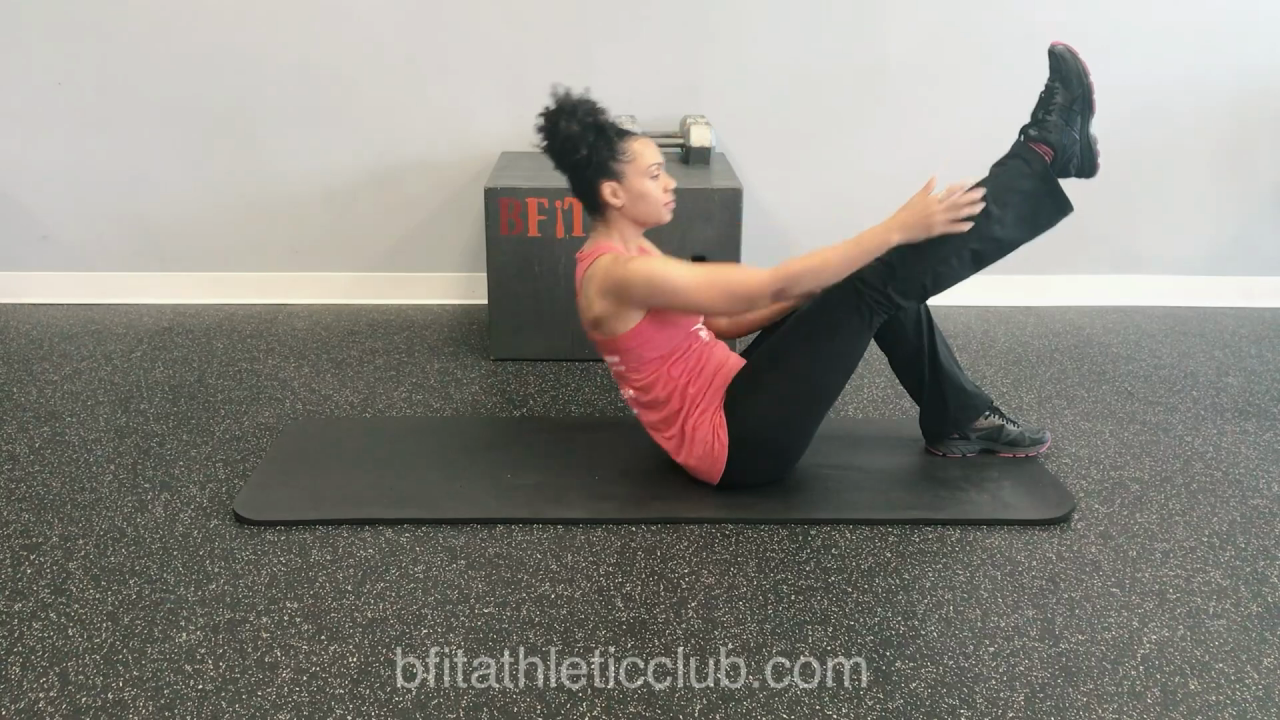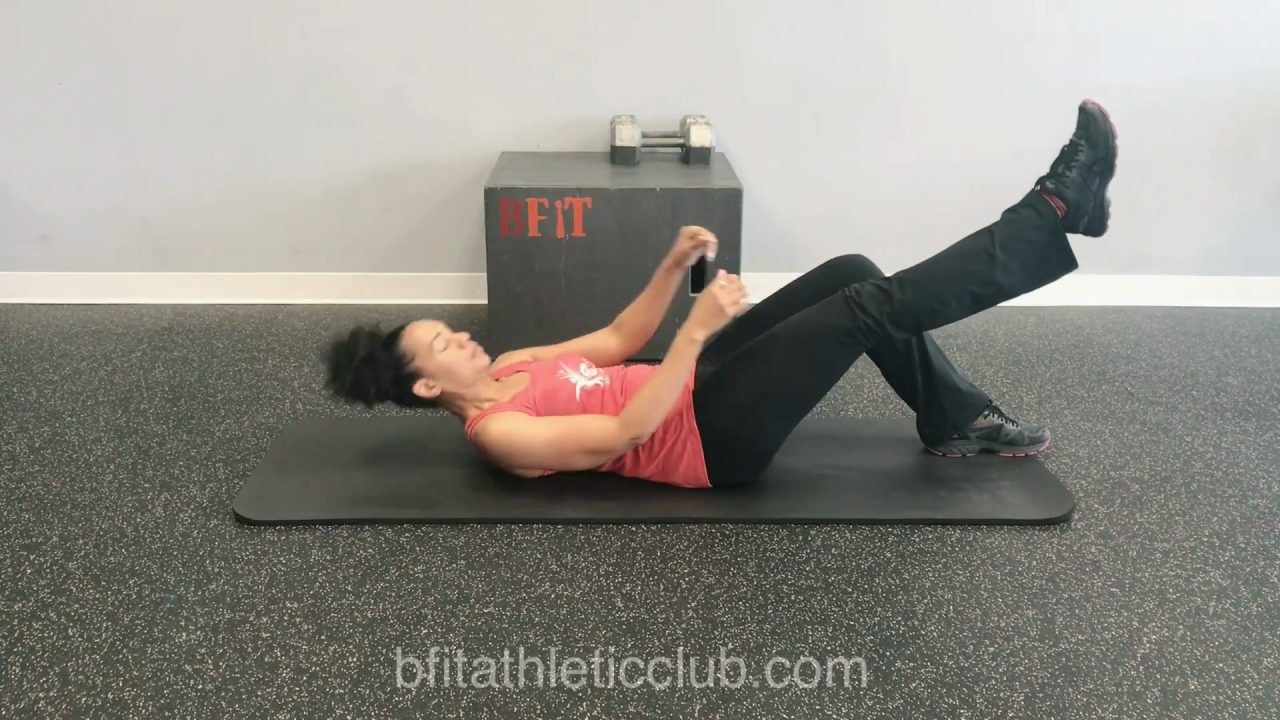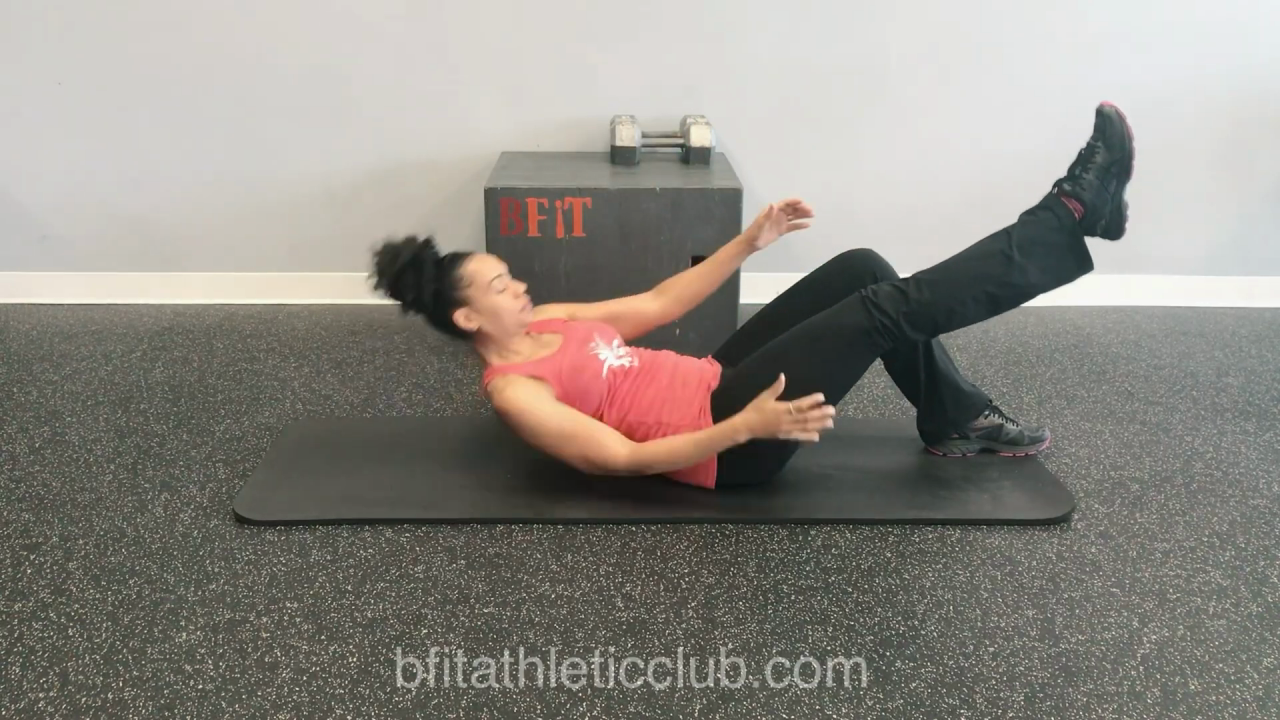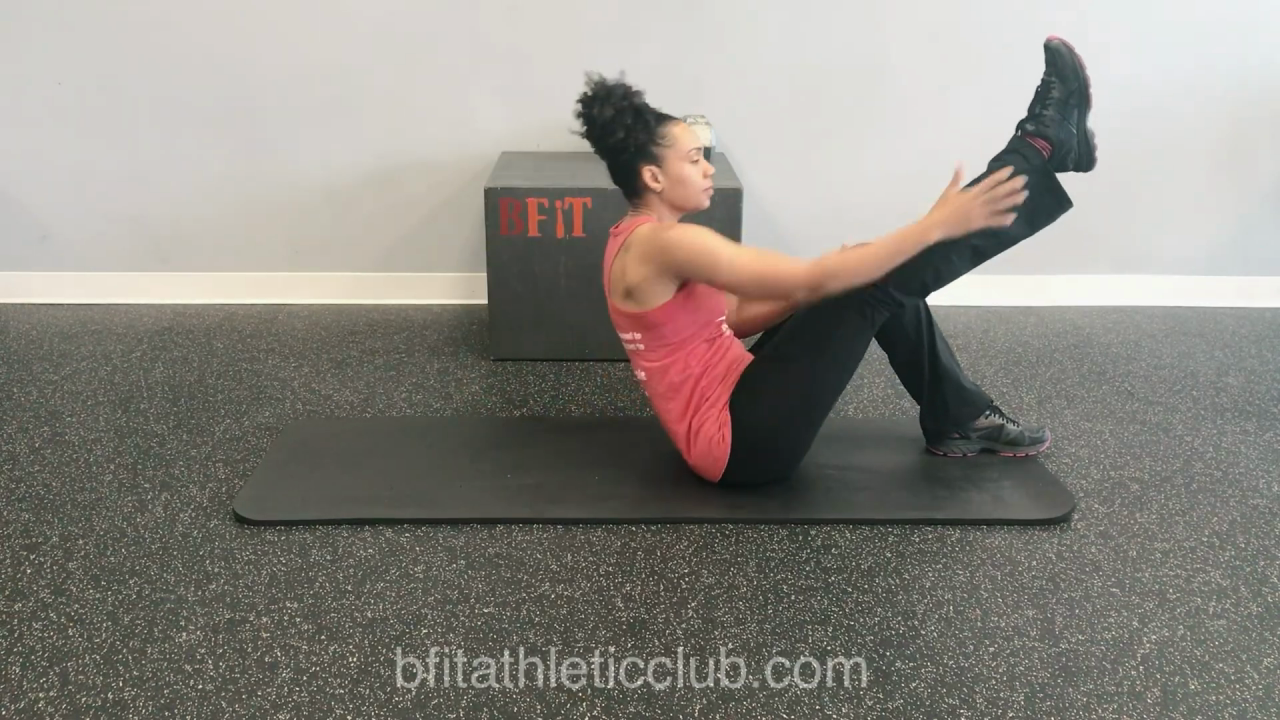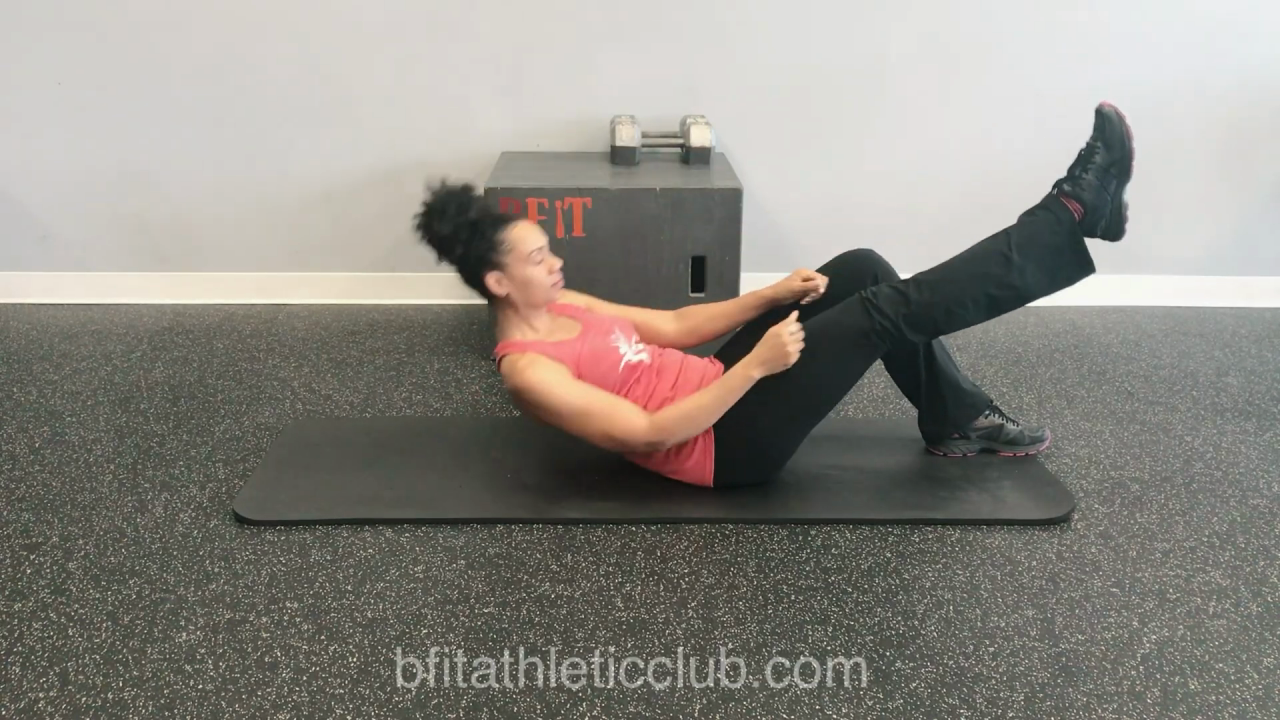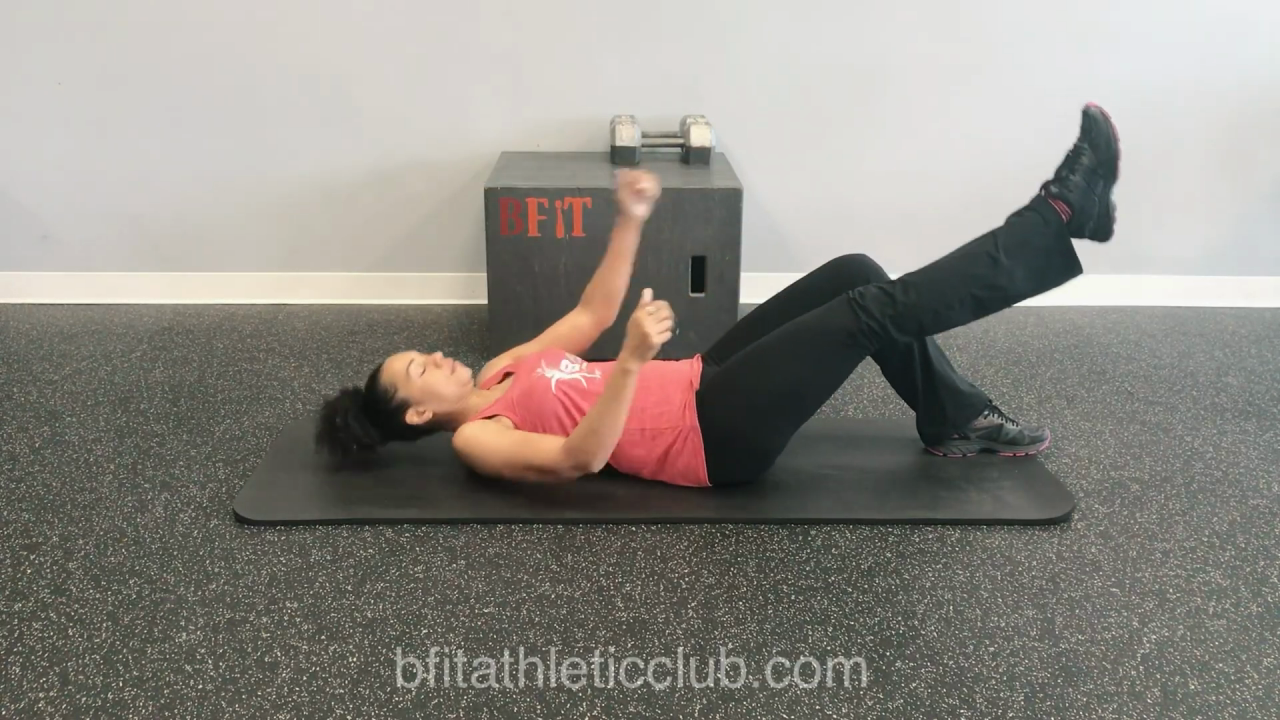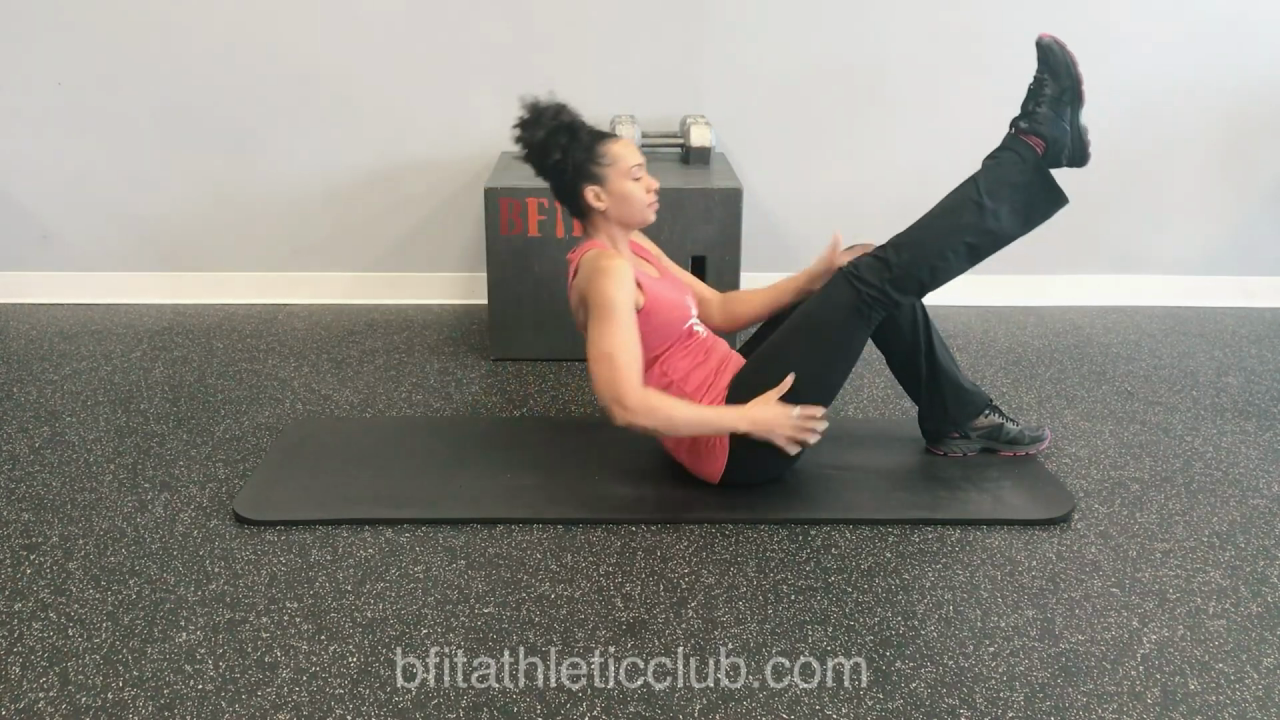
dt=0.7s
person 1, frame 1
left shoulder: (628, 248)
right shoulder: (622, 272)
left elbow: (720, 314)
right elbow: (771, 288)
left wrist: (813, 278)
right wrist: (898, 226)
left hip: (735, 397)
right hip: (740, 440)
left knee: (879, 273)
right knee: (883, 284)
left ankle: (959, 426)
right ankle: (1042, 157)
person 1, frame 2
left shoulder: (506, 371)
right shoulder: (495, 433)
left elbow: (617, 342)
right elbow: (627, 433)
left wrist: (672, 265)
right wrist: (700, 326)
left hip: (695, 394)
right hip: (709, 440)
left knee: (849, 274)
right knee: (872, 310)
left ankle: (957, 422)
right ankle: (1053, 211)
person 1, frame 3
left shoulder: (542, 324)
right shoulder: (512, 389)
left elbow: (657, 304)
right elbow: (625, 457)
left wrist: (749, 242)
right wrist: (742, 430)
left hip: (713, 389)
right hip: (721, 444)
left knee: (859, 270)
right knee: (889, 311)
left ankle: (956, 424)
right ankle: (1070, 213)
person 1, frame 4
left shoulder: (650, 235)
right shoulder: (665, 244)
left elbow: (734, 316)
right elbow: (813, 280)
left wrist: (823, 274)
right wrist: (938, 224)
left hip: (736, 410)
right hip: (742, 441)
left knee: (887, 275)
right knee: (880, 289)
left ankle: (959, 423)
right ankle: (1039, 148)
person 1, frame 5
left shoulder: (555, 306)
right shoulder: (529, 371)
left elbow: (675, 325)
right elbow: (655, 433)
left wrist: (774, 293)
right wrist: (758, 366)
left hip: (718, 389)
right hip: (725, 442)
left knee: (861, 270)
right knee: (889, 311)
left ankle: (958, 424)
right ankle: (1072, 212)
person 1, frame 6
left shoulder: (502, 373)
right shoulder: (478, 439)
left elbow: (592, 314)
right elbow: (583, 456)
left wrist: (631, 221)
right wrist: (635, 360)
left hip: (699, 388)
right hip: (713, 437)
left knee: (855, 274)
right knee: (877, 313)
left ankle: (956, 423)
right ankle: (1057, 216)
person 1, frame 7
left shoulder: (624, 246)
right shoulder: (605, 270)
left elbow: (721, 312)
right elbow: (627, 404)
left wrist: (814, 279)
right wrist: (748, 420)
left hip: (735, 398)
right hip: (730, 447)
left knee: (866, 275)
right knee: (877, 282)
left ankle: (960, 424)
right ankle: (1034, 143)
